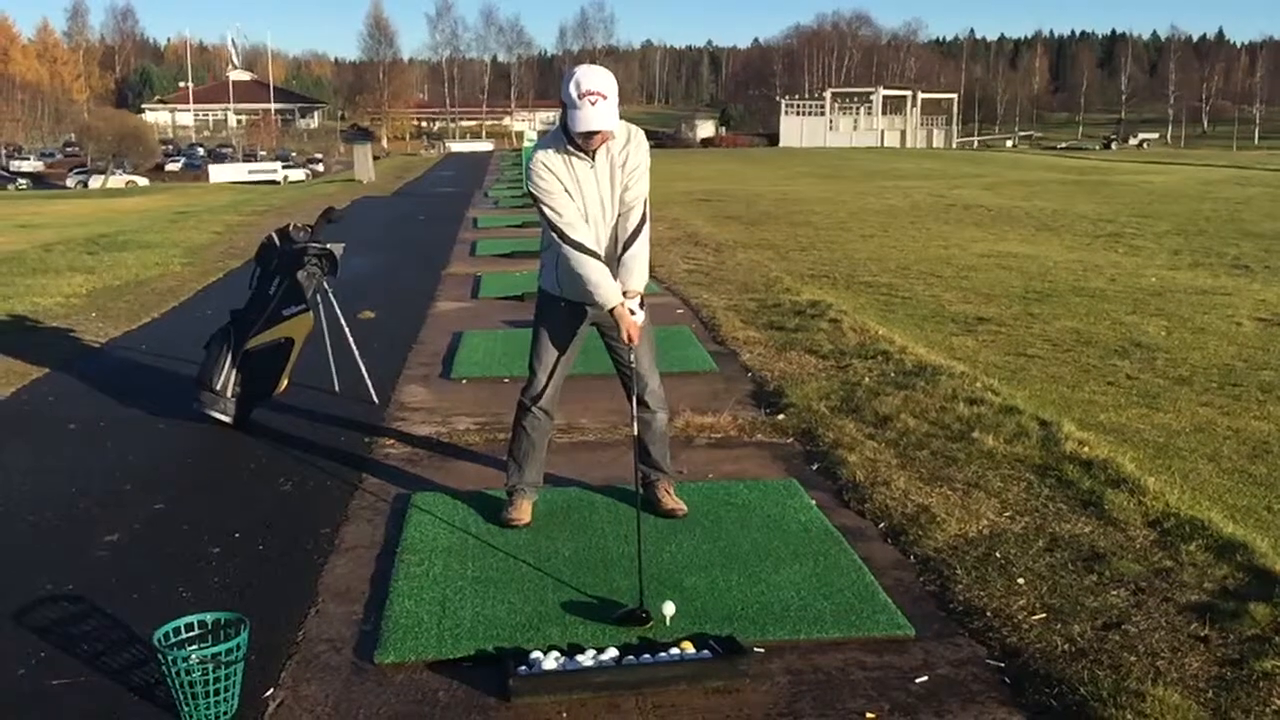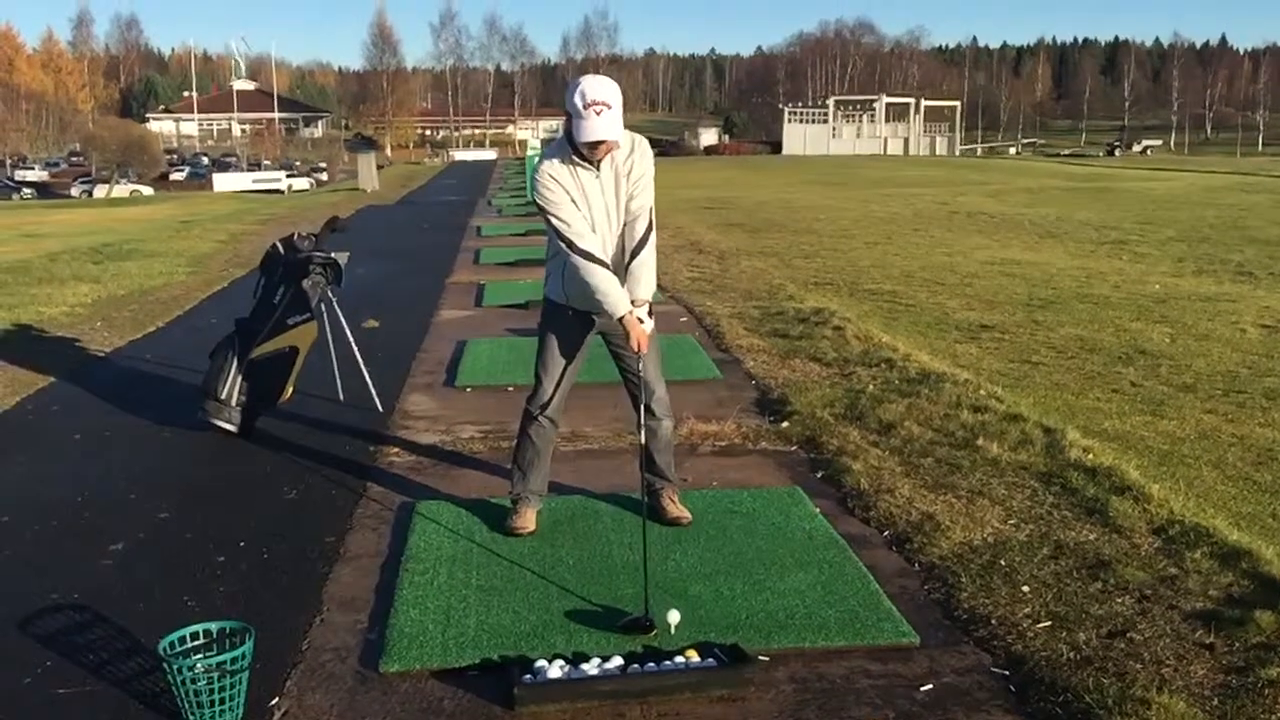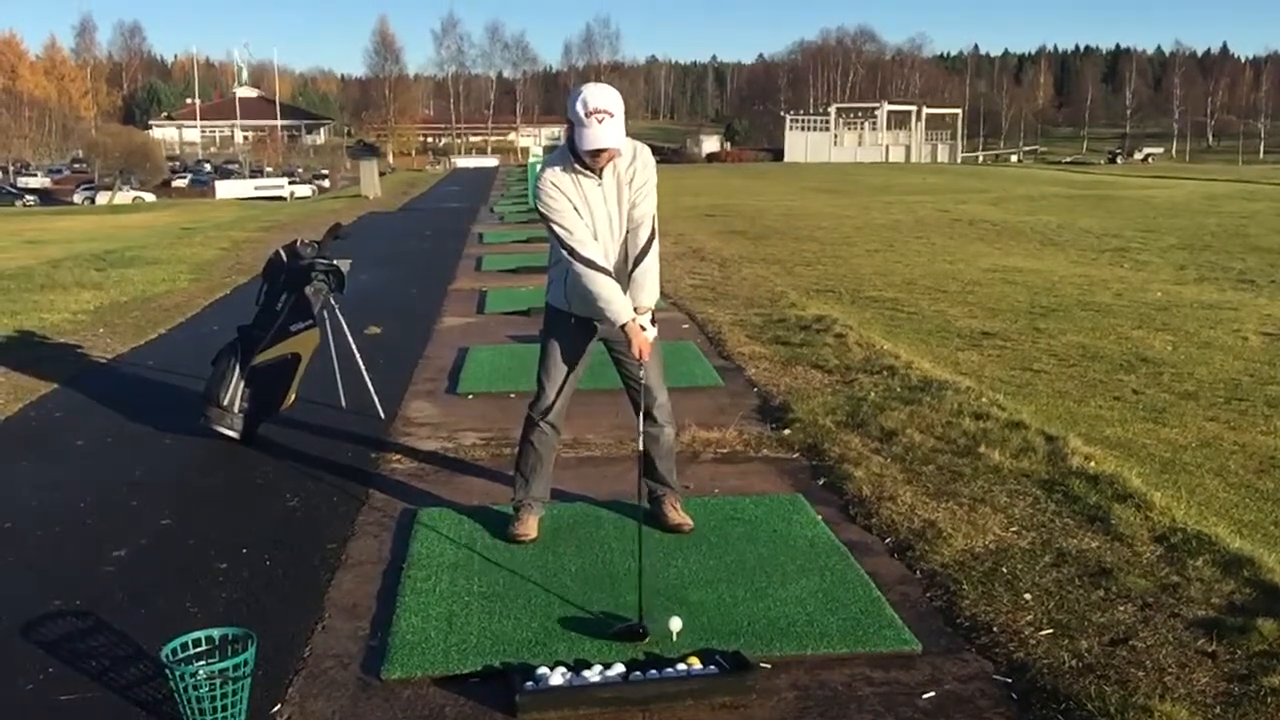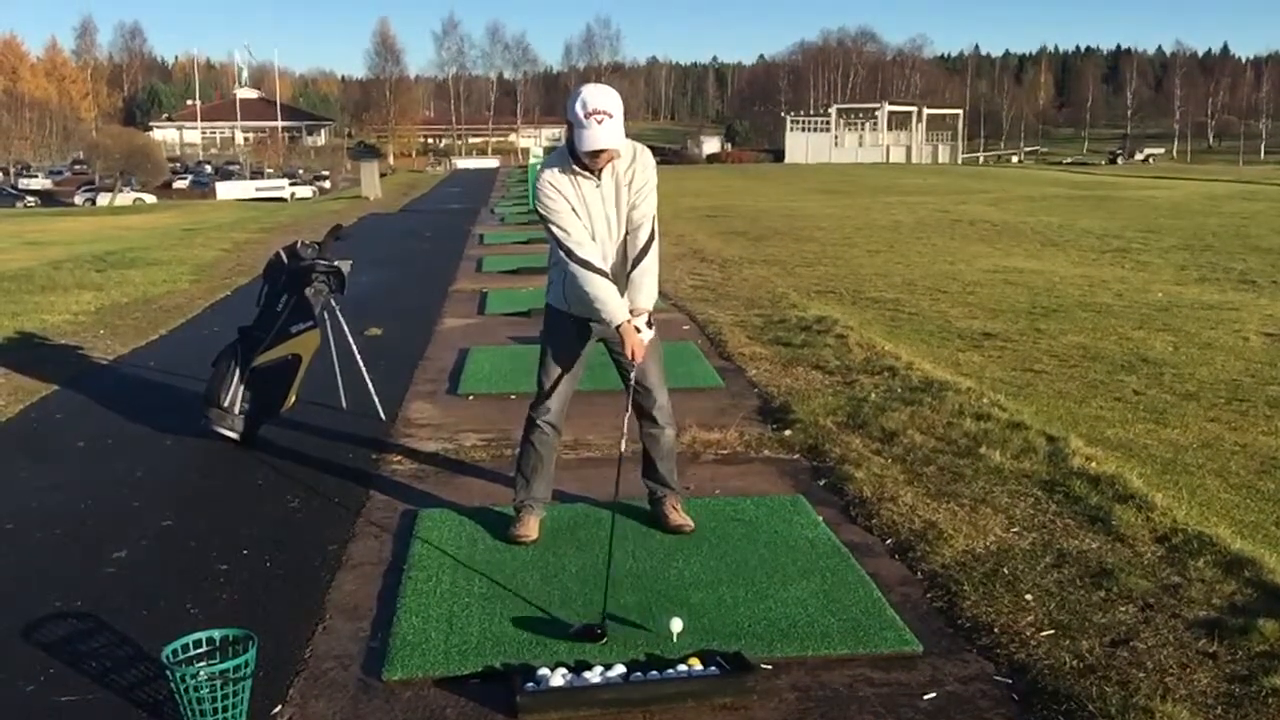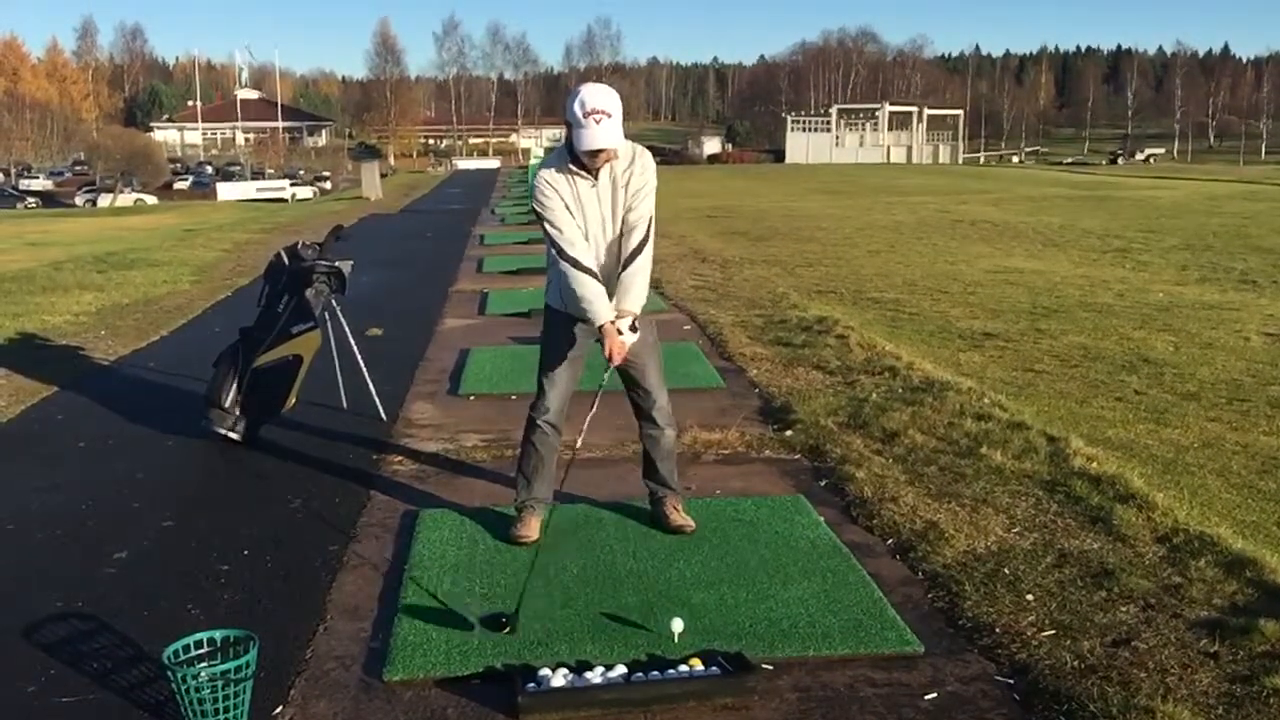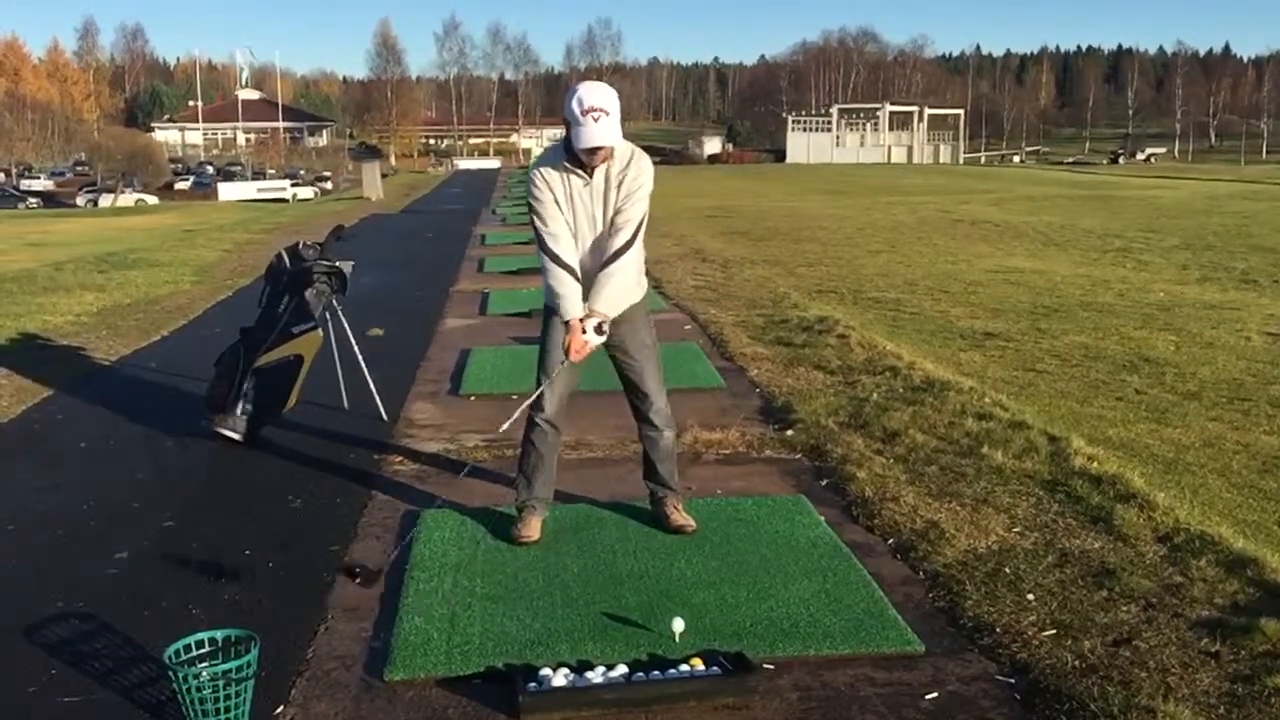
dt=0.7s
person 1, frame 1
left shoulder: (631, 142)
right shoulder: (544, 162)
left elbow: (634, 221)
right elbow: (573, 240)
left wrist: (631, 293)
right wrist: (613, 306)
left hip: (622, 292)
right hip: (563, 294)
left knee: (649, 390)
right knee: (538, 394)
left ankle: (657, 480)
right ankle: (521, 489)
person 1, frame 2
left shoulder: (636, 151)
right shoulder: (549, 173)
left elbow: (640, 229)
right elbow: (581, 248)
left wrist: (639, 301)
right wrist: (622, 313)
left hip: (628, 300)
right hip: (570, 302)
left knee: (654, 398)
right knee: (544, 403)
left ankle: (662, 488)
right ankle: (526, 498)
person 1, frame 3
left shoulder: (638, 159)
right shoulder: (552, 181)
left elbow: (643, 237)
right elbow: (584, 257)
left wrist: (642, 308)
right wrist: (625, 320)
left hip: (631, 307)
right hip: (572, 309)
left knee: (656, 405)
right knee: (546, 409)
left ankle: (664, 495)
right ankle: (528, 504)
person 1, frame 4
left shoulder: (638, 160)
right shoulder: (551, 181)
left elbow: (643, 239)
right elbow: (580, 257)
left wrist: (638, 311)
right wrist: (618, 322)
left hip: (630, 307)
right hip: (571, 309)
left knee: (656, 405)
right knee: (546, 410)
left ankle: (665, 496)
right ankle: (529, 505)
person 1, frame 5
left shoulder: (638, 163)
right shoulder: (549, 179)
left elbow: (638, 243)
right elbow: (573, 256)
left wrist: (625, 313)
right wrist: (602, 323)
left hip: (627, 305)
right hip: (569, 308)
left knee: (656, 404)
right knee: (547, 410)
left ankle: (665, 496)
right ankle: (530, 505)
person 1, frame 6
left shoulder: (636, 165)
right shoulder: (545, 173)
left elbow: (623, 245)
right elbow: (555, 251)
left wrist: (598, 314)
right wrist: (573, 319)
left hip: (623, 303)
right hip: (566, 307)
left knee: (654, 404)
right knee: (545, 407)
left ankle: (665, 497)
right ankle: (531, 505)
